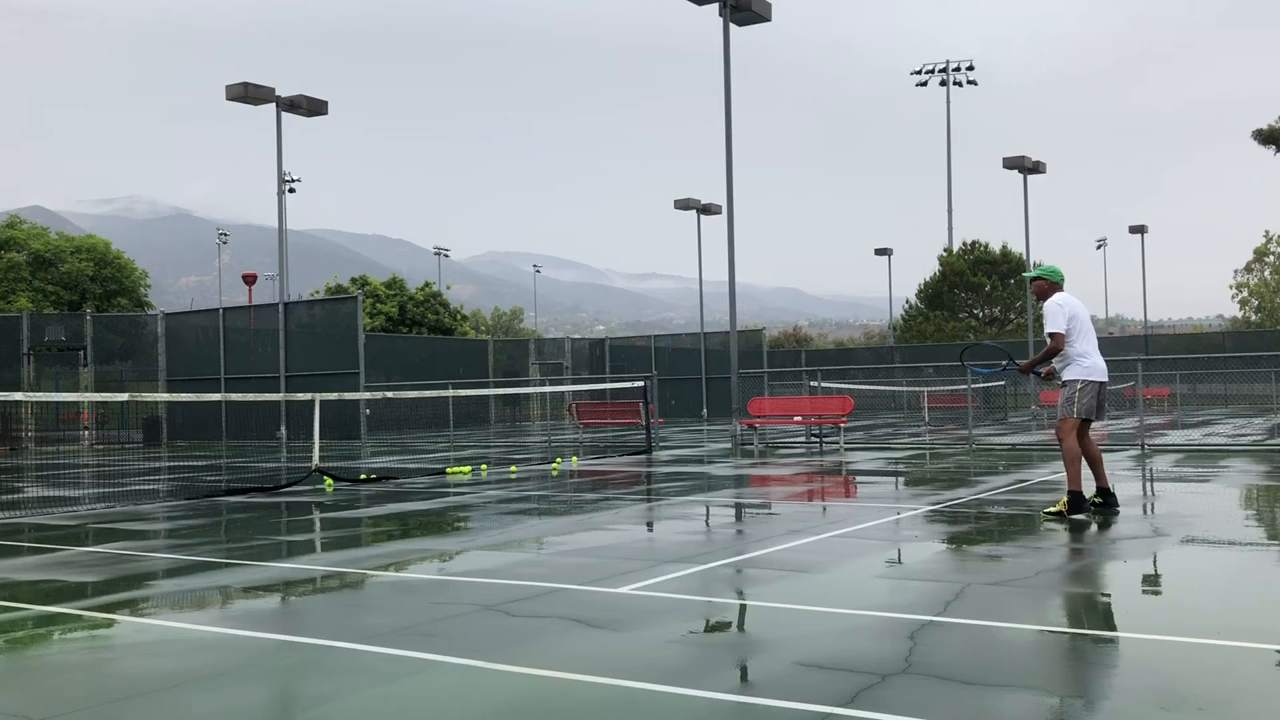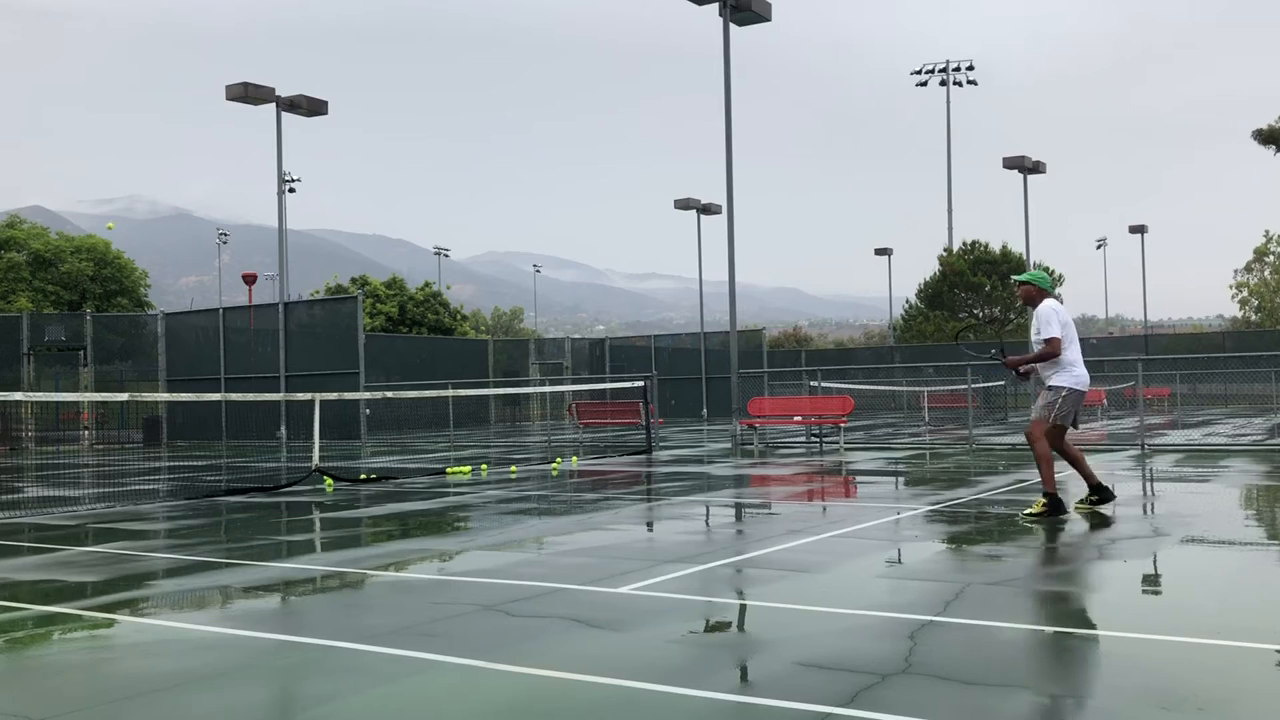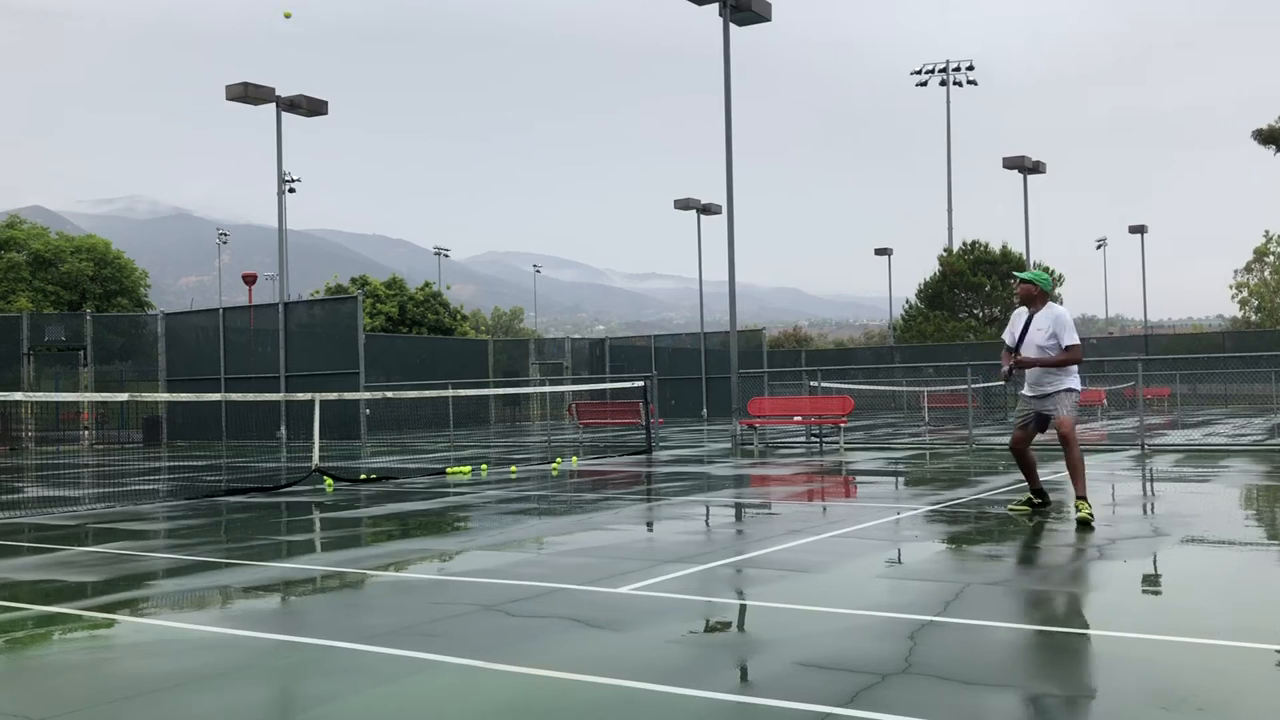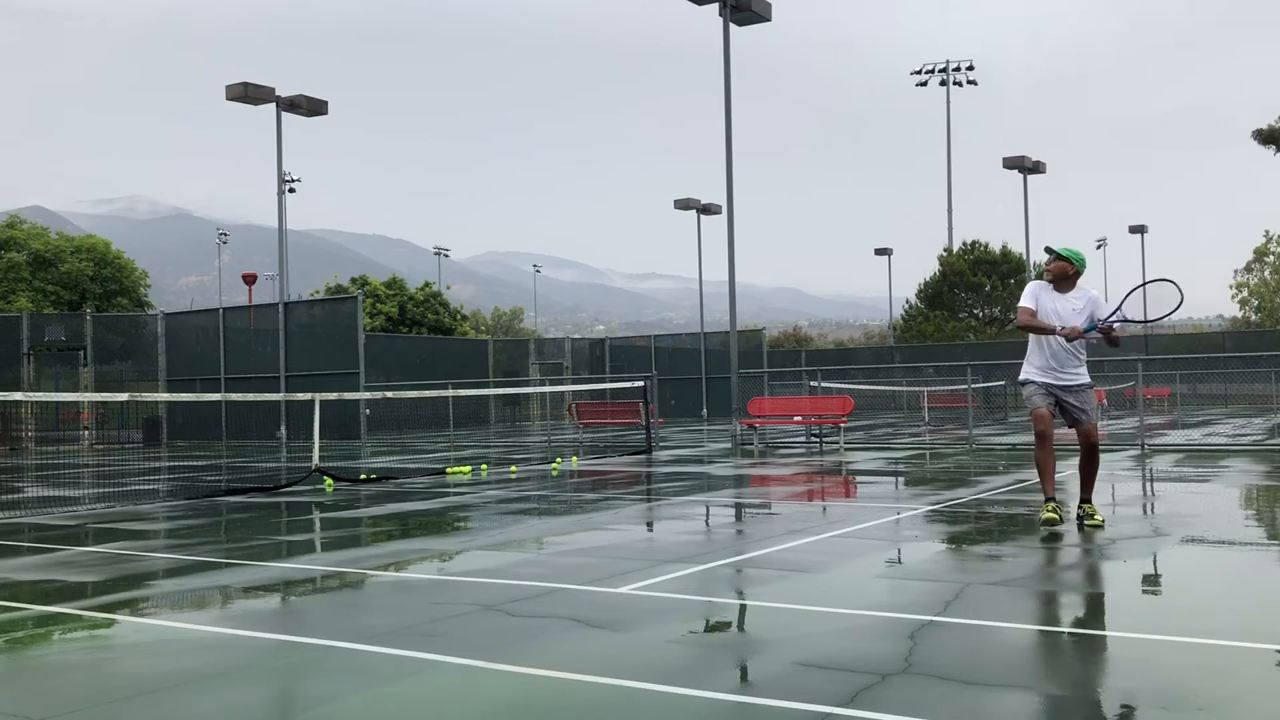
dt=0.4s
person 1, frame 1
left shoulder: (1053, 303)
right shoulder: (1070, 301)
left elbow: (1058, 344)
left wrist: (1031, 364)
right wrist: (1056, 368)
left hip: (1080, 375)
right hip: (1095, 372)
left knee: (1065, 432)
right knee: (1080, 434)
left ankle: (1075, 498)
right ankle: (1105, 496)
person 1, frame 2
left shoulder: (1045, 309)
right shoulder: (1050, 309)
left elbow: (1054, 350)
left wrist: (1021, 361)
right wrist: (1032, 368)
left hip: (1065, 382)
right hip: (1071, 382)
left knee: (1035, 433)
right knee: (1055, 440)
left ankle: (1051, 500)
right ankle: (1098, 489)
person 1, frame 3
left shoulder: (1059, 314)
right shoulder: (1018, 316)
left elbow: (1074, 356)
right elbow: (1008, 350)
left wrist: (1033, 362)
right wrist: (1008, 366)
left hip: (1063, 387)
right hip: (1032, 392)
left knee: (1066, 433)
right knee: (1017, 444)
left ankle: (1081, 501)
right ankle: (1038, 495)
person 1, frame 4
left shoulder: (1091, 299)
right shoulder: (1035, 289)
left elbow: (1113, 341)
right elbow: (1022, 320)
left wrist: (1108, 333)
right wrist: (1060, 330)
left hip: (1076, 381)
right hip: (1037, 379)
left knee: (1090, 440)
right knee: (1043, 429)
left ankle: (1085, 505)
right ankle: (1050, 503)
